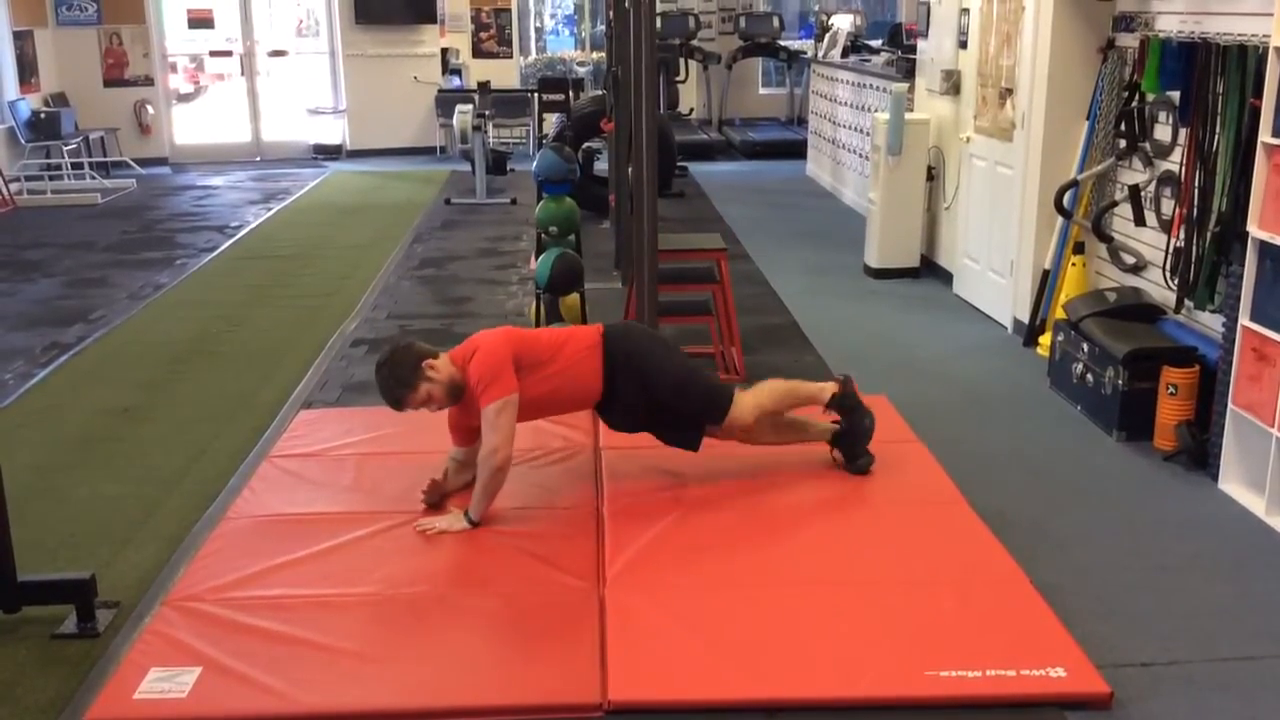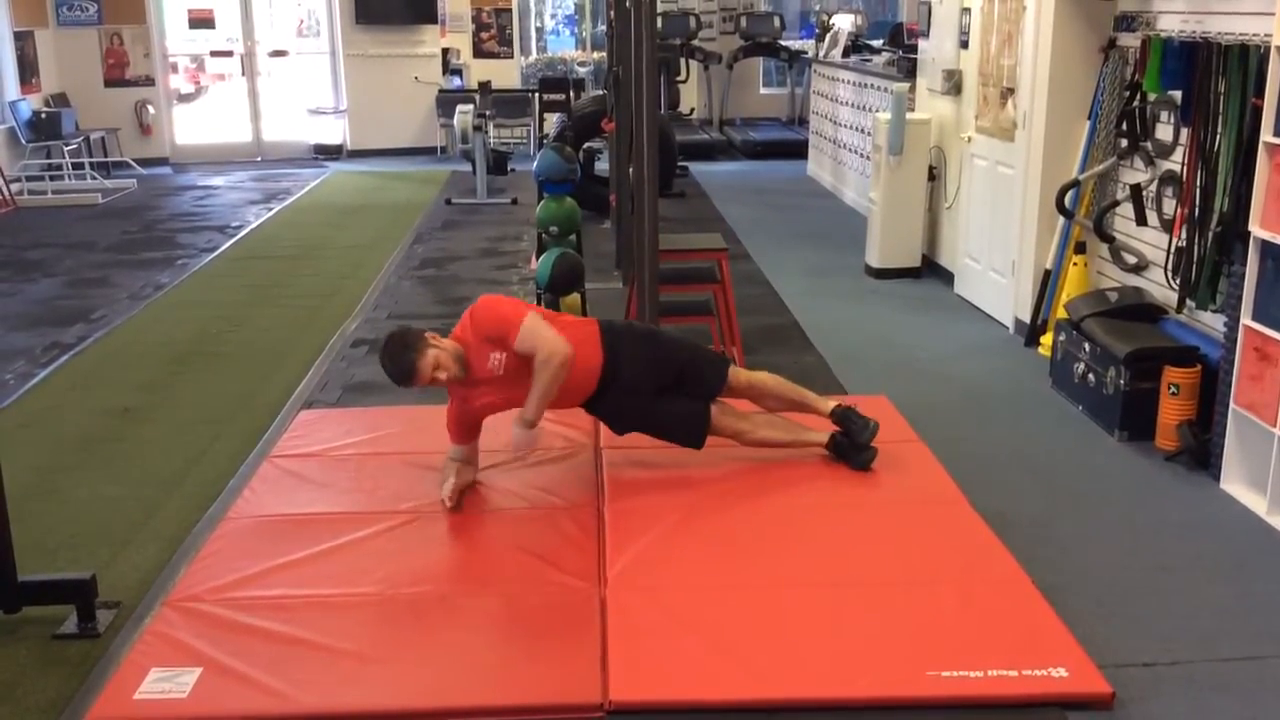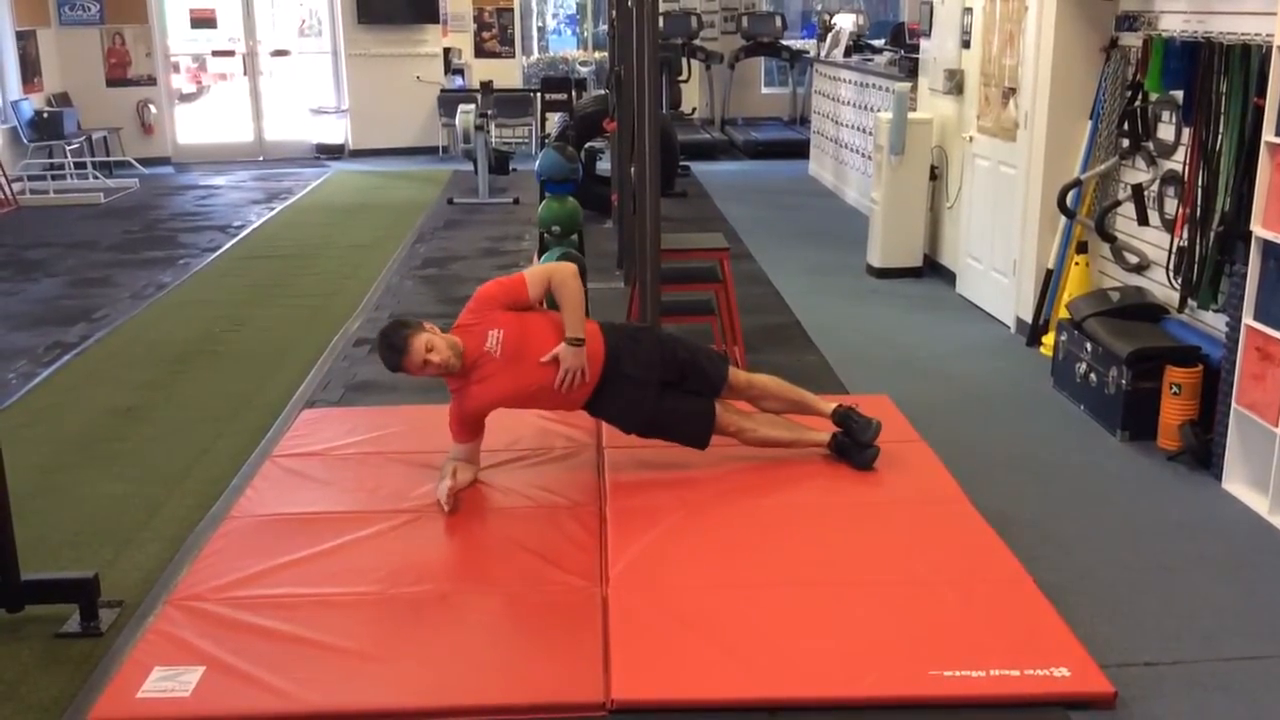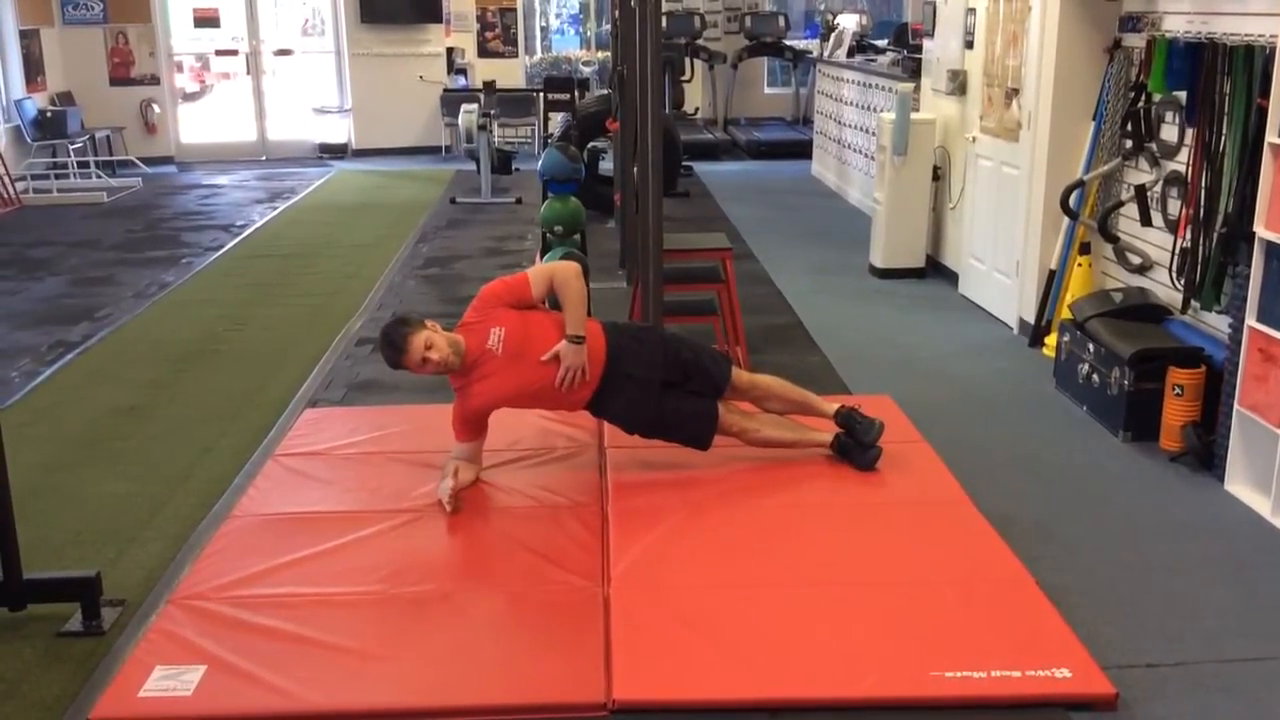
dt=0.7s
person 1, frame 1
left shoulder: (486, 357)
right shoulder: (463, 405)
left elbow: (498, 454)
right elbow: (465, 461)
left wrist: (471, 517)
right wrist: (443, 486)
left hip: (621, 357)
right hip: (614, 401)
left knee: (739, 413)
right knee: (724, 428)
left ankle: (831, 393)
right ankle: (832, 432)
person 1, frame 2
left shoulder: (483, 316)
right shoulder: (463, 402)
left elbow: (557, 352)
right elbow: (463, 457)
left wrist: (528, 422)
right wrist: (456, 479)
left hip: (617, 351)
right hip: (608, 398)
left knee: (738, 382)
right knee: (727, 423)
left ankle: (832, 409)
right ankle: (830, 440)
person 1, frame 3
left shoulder: (482, 305)
right shoulder: (466, 400)
left elbow: (563, 272)
right elbow: (465, 457)
left wrist: (576, 340)
right wrist: (451, 480)
left hip: (619, 350)
right hip: (613, 397)
left knee: (740, 383)
right knee: (730, 422)
left ankle: (834, 411)
right ankle: (832, 442)
person 1, frame 4
left shoulder: (486, 305)
right shoulder: (469, 399)
left elbow: (567, 272)
right elbow: (468, 456)
left wrist: (575, 338)
right wrist: (453, 478)
left hip: (620, 349)
right hip: (615, 397)
left knee: (741, 384)
right knee: (733, 423)
left ankle: (838, 413)
right ankle: (835, 442)
